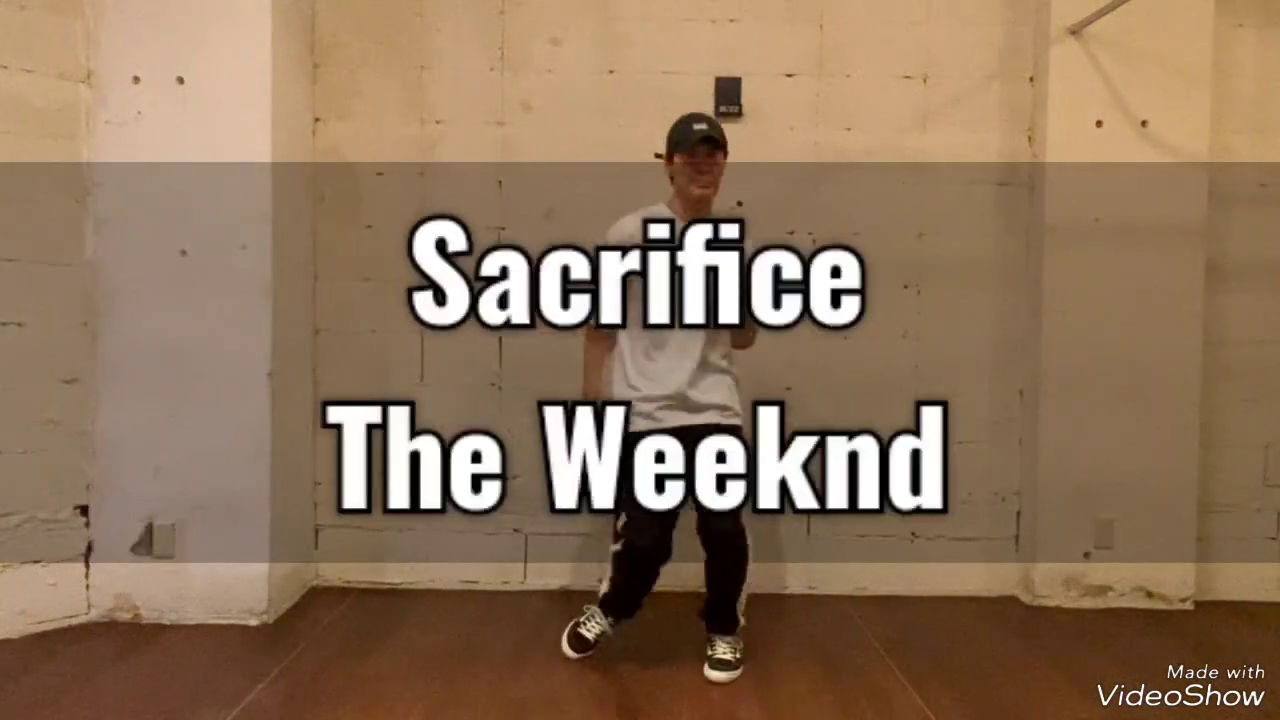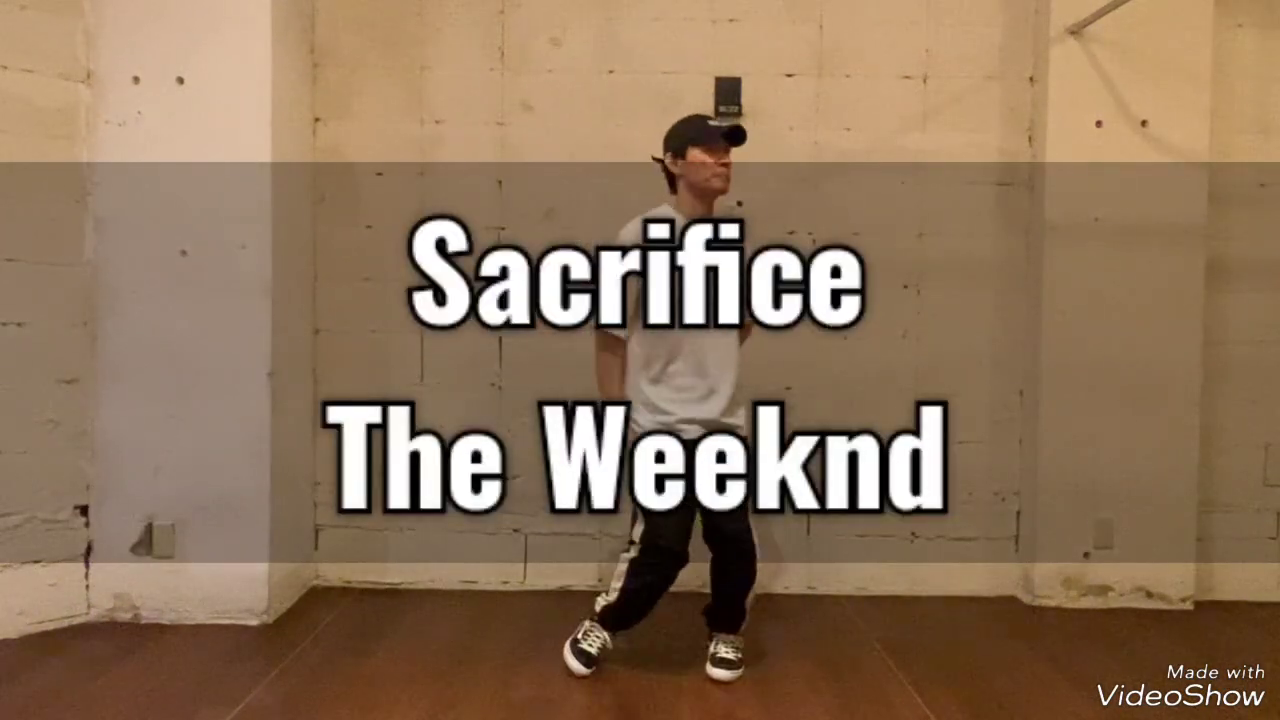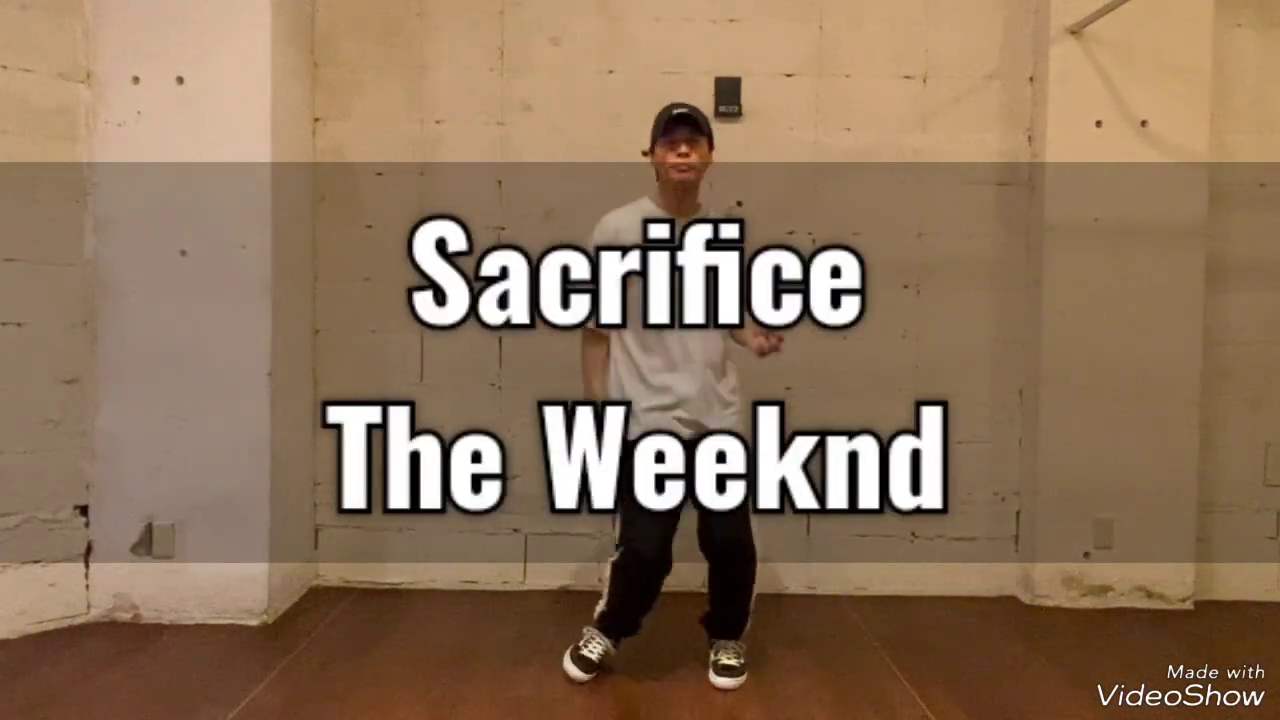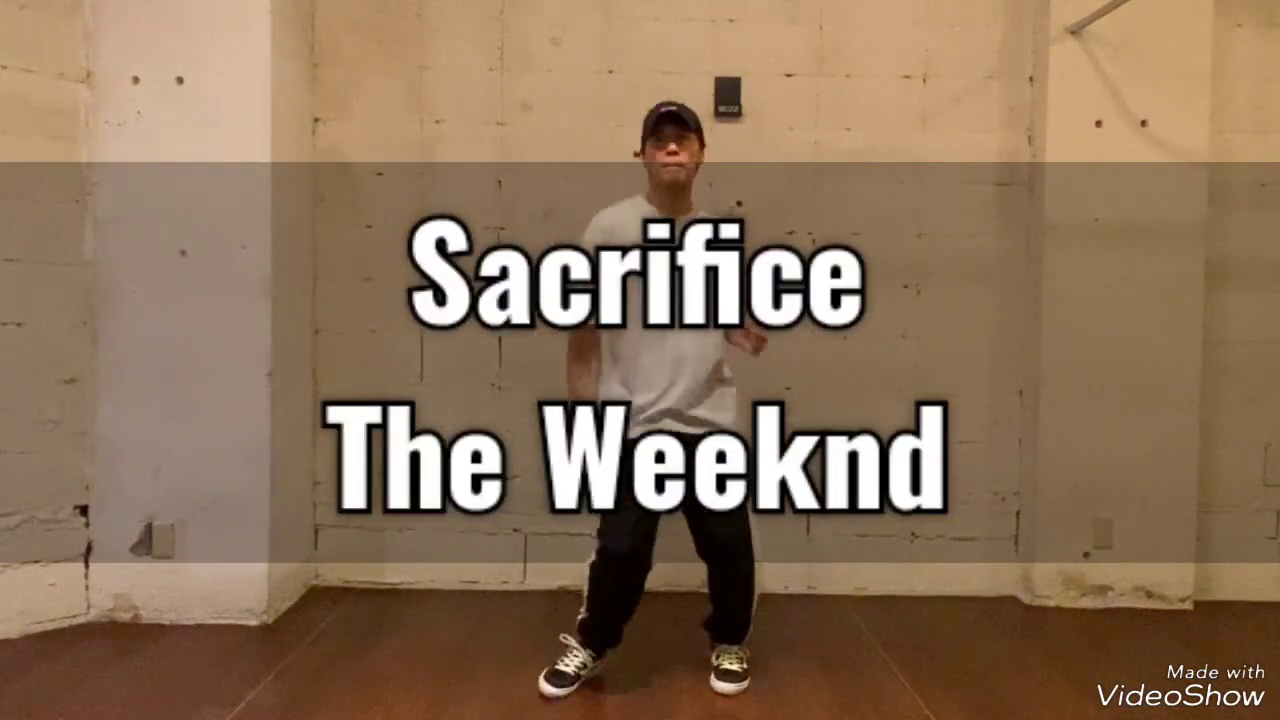
dt=1s
person 1, frame 1
right shoulder: (631, 231)
left wrist: (742, 325)
right wrist: (592, 379)
left hip: (714, 415)
right hip: (643, 415)
left knee: (726, 535)
right knee: (644, 544)
left ankle: (723, 633)
right ankle: (607, 611)
person 1, frame 2
right shoulder: (645, 232)
left wrist: (745, 325)
right wrist: (613, 391)
left hip: (724, 423)
right hip: (663, 423)
left knee: (734, 540)
right knee: (662, 547)
left ankle: (725, 633)
right ankle: (600, 625)
person 1, frame 3
right shoulder: (617, 228)
right elbow: (593, 320)
left wrist: (762, 336)
right wrist: (595, 397)
left hip: (715, 420)
right hip: (641, 421)
left knee: (732, 542)
right knee: (644, 549)
left ankle: (726, 638)
right ankle: (604, 632)
person 1, frame 4
right shoulder: (611, 225)
right elbow: (581, 317)
left wrist: (748, 335)
right wrist: (582, 403)
left hip: (708, 421)
right hip: (631, 419)
left knee: (730, 545)
right knee: (621, 551)
left ankle: (729, 644)
right ankle: (588, 645)
